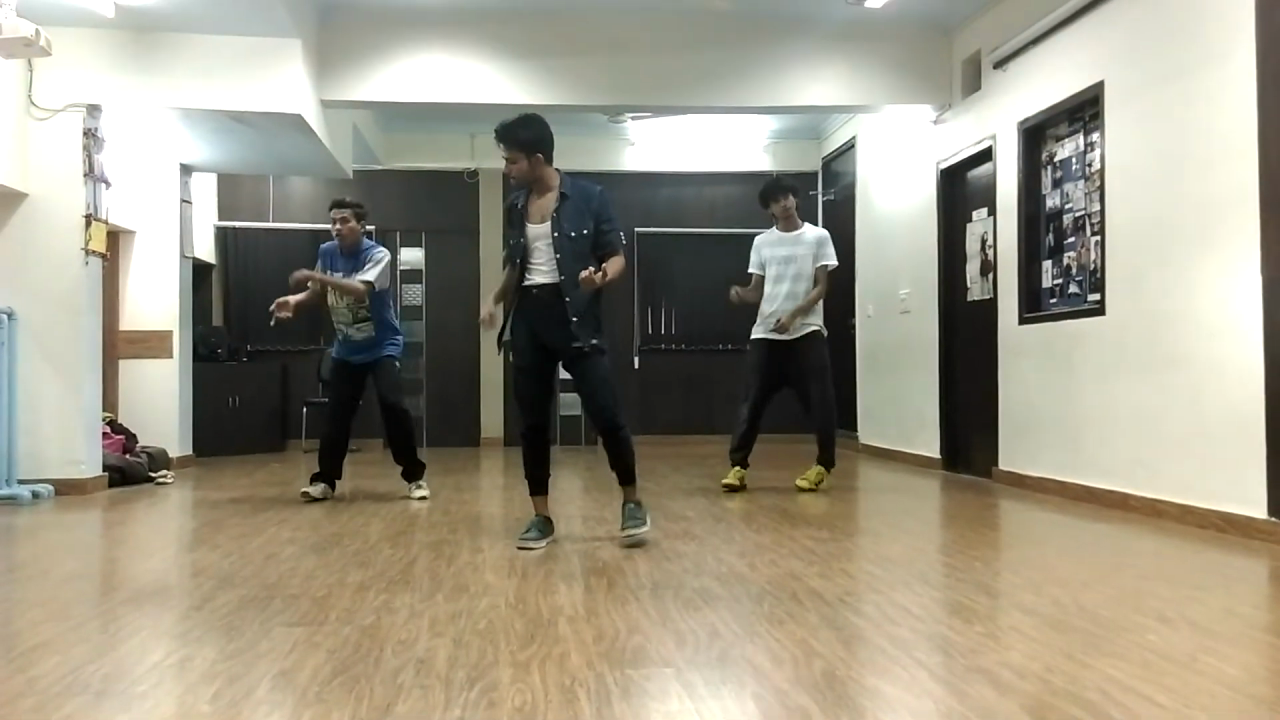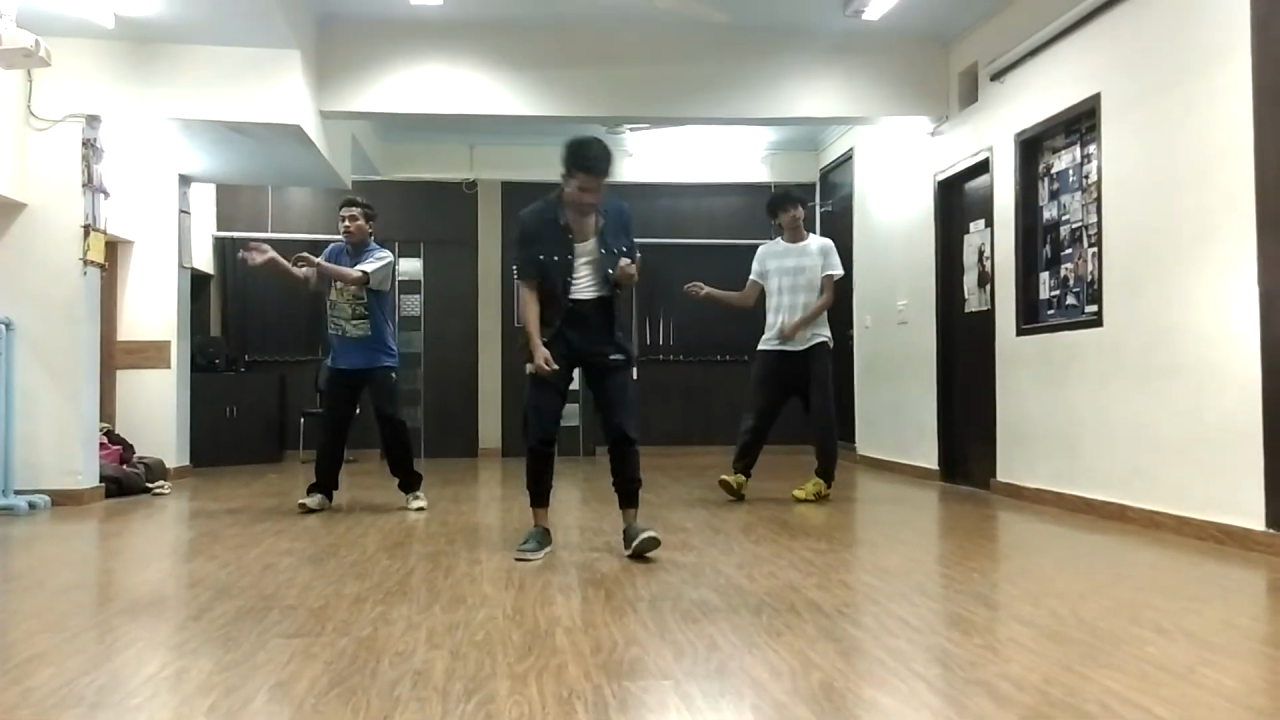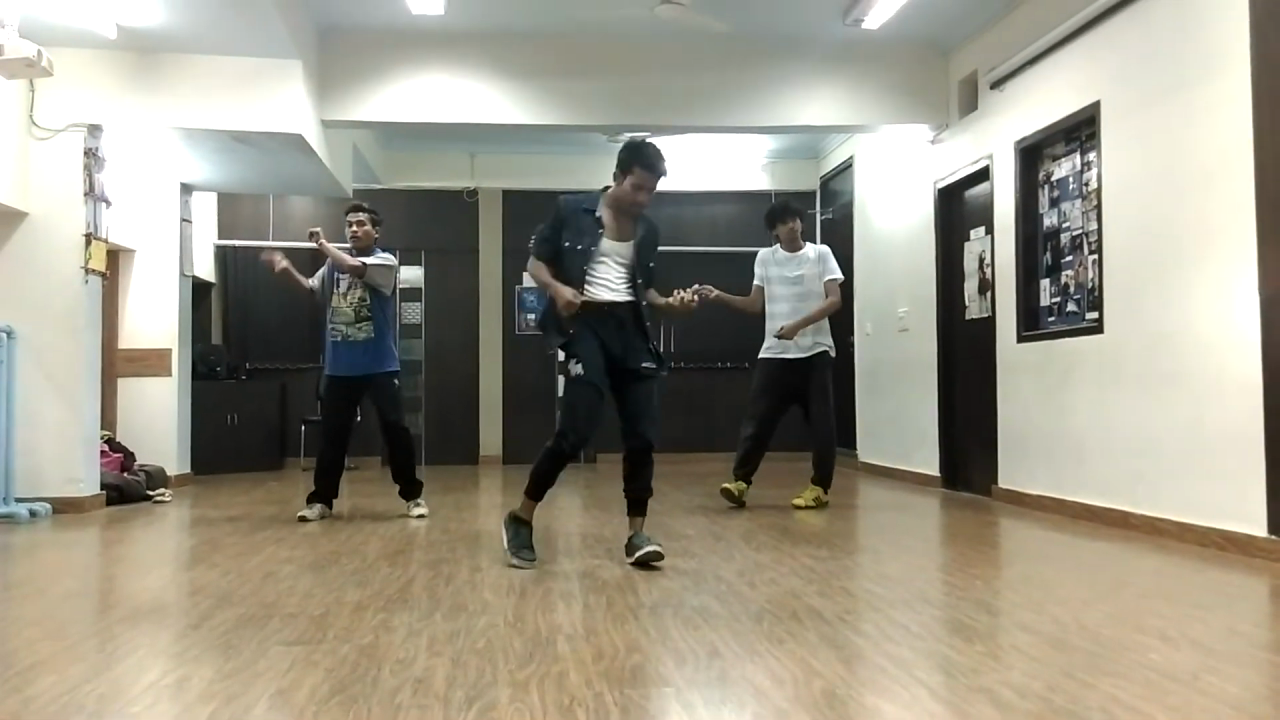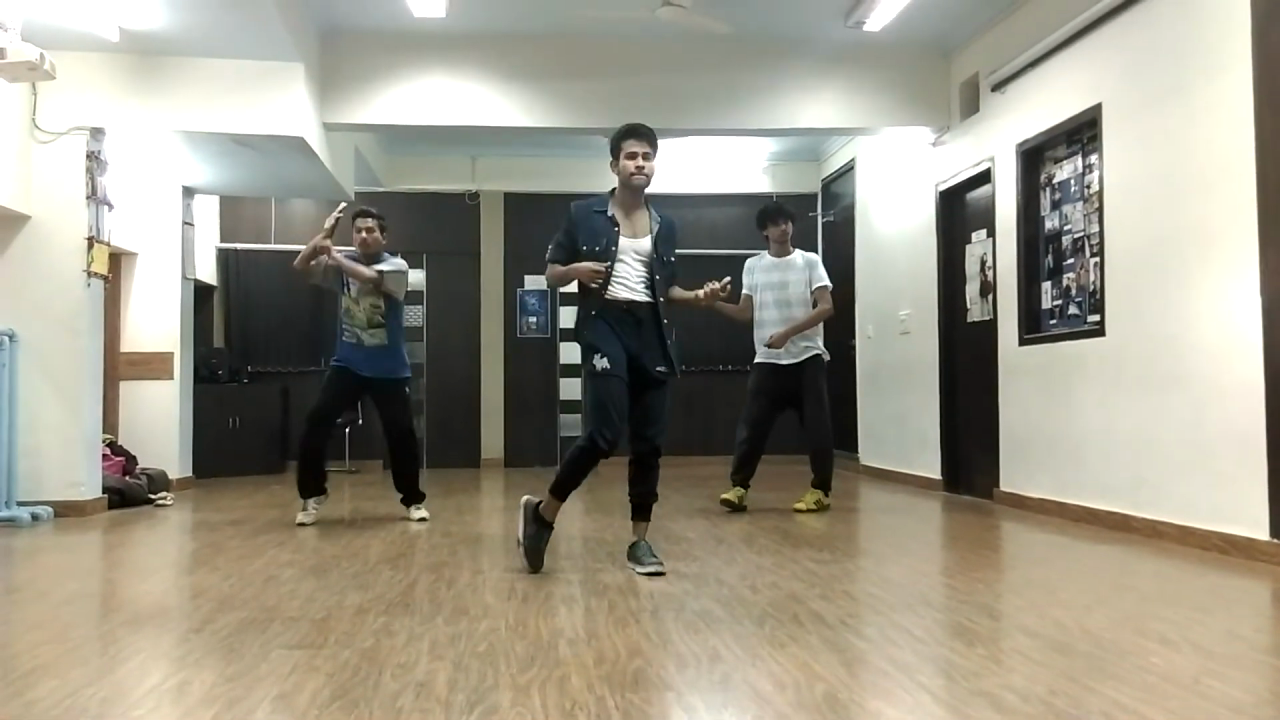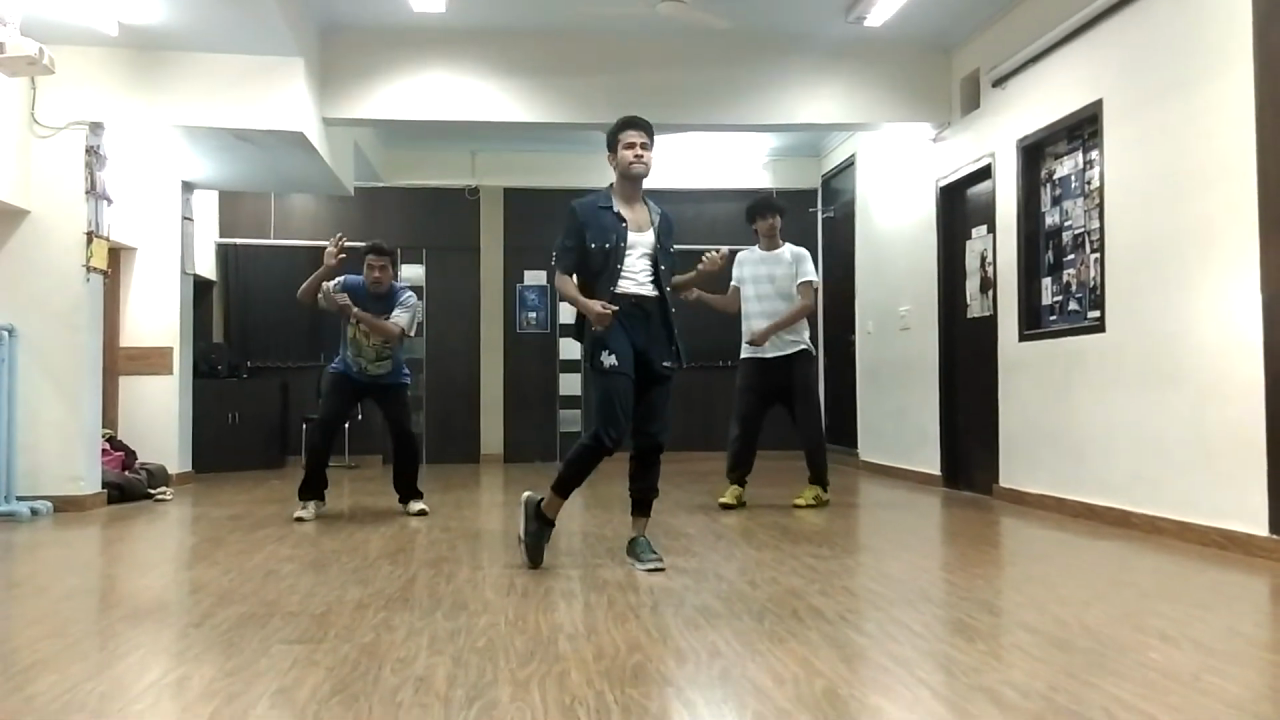
dt=0.4s
person 1, frame 1
left shoulder: (589, 198)
right shoulder: (514, 205)
left elbow: (617, 256)
left wrist: (600, 277)
right wrist: (495, 299)
left hip: (575, 315)
right hip: (529, 316)
left knee: (604, 411)
right knee: (533, 421)
left ankle: (632, 500)
right ankle: (541, 517)
person 1, frame 2
left shoulder: (618, 215)
right shoulder: (535, 220)
right elbow: (527, 289)
left wrist: (627, 275)
right wrist: (536, 346)
left hip: (602, 327)
right hip: (557, 329)
left knee: (621, 429)
right knee: (540, 432)
left ankle: (631, 524)
right ankle: (540, 528)
person 1, frame 3
left shoulder: (648, 229)
right shoulder: (572, 210)
right elbow: (535, 261)
left wrist: (669, 302)
right wrist: (556, 287)
left hip: (632, 330)
right hip: (586, 325)
left knee: (641, 437)
right knee: (574, 433)
left ankle: (637, 534)
right ankle: (521, 518)
person 1, frame 4
left shoulder: (665, 226)
right shoulder: (584, 214)
right elbow: (551, 273)
left wrist: (697, 296)
right wrist: (574, 270)
left hip: (650, 331)
right hip: (604, 325)
left knee: (649, 442)
right knee: (605, 433)
left ankle: (639, 541)
right ankle: (540, 512)
person 1, frame 5
left shoulder: (662, 219)
right shoulder: (587, 211)
right elbow: (562, 276)
left wrist: (698, 274)
right wrist: (584, 305)
left hip: (655, 326)
right hip: (610, 323)
left knee: (651, 437)
right knee: (608, 431)
left ankle: (639, 535)
right ankle: (542, 509)
person 2, frame 1
left shoulder: (818, 237)
right shoulder: (761, 242)
left elbow: (821, 287)
right elbow: (757, 291)
left wrist: (792, 315)
right wrist: (740, 292)
left hip: (806, 332)
right hip: (765, 334)
left knee: (820, 400)
right knee: (752, 402)
left ankle: (824, 464)
right ankle: (738, 467)
person 2, frame 2
left shoulder: (823, 246)
right shoulder: (766, 252)
left elbow: (827, 297)
right elbow: (748, 298)
left wrist: (797, 325)
right wrist: (709, 293)
left hip: (813, 344)
right hip: (773, 345)
left knee: (822, 414)
right knee: (757, 412)
left ankle: (823, 479)
right ankle: (740, 474)
person 2, frame 3
left shoulder: (821, 254)
right shoulder: (765, 258)
left elbow: (835, 300)
right elbow: (756, 303)
left wrist: (797, 325)
right wrist: (718, 296)
left hip: (815, 352)
right hip: (775, 353)
left knee: (821, 422)
right knee: (757, 419)
left ankle: (820, 486)
right ankle: (740, 481)
person 2, frame 4
left shoulder: (810, 261)
right shoulder: (753, 265)
left elbow: (825, 307)
right elbow: (745, 313)
left wrist: (787, 333)
right wrist: (714, 302)
left hip: (807, 357)
right hip: (767, 360)
left knee: (818, 426)
right knee: (751, 425)
left ankle: (820, 490)
right ankle: (739, 487)
person 2, frame 5
left shoulder: (798, 255)
right shoulder: (743, 258)
left elbow: (808, 303)
right elbow: (731, 304)
left wrist: (769, 329)
right wrist: (698, 295)
left hip: (795, 351)
right hip: (755, 355)
left knee: (808, 420)
right knee: (743, 421)
left ankle: (818, 486)
right ankle: (736, 485)
person 3, frame 1
left shoulder: (379, 255)
right shoulder: (326, 252)
left elbow: (361, 289)
right elbow: (317, 291)
left wrist: (318, 276)
right wrist: (294, 299)
left hip: (382, 347)
right hip: (345, 350)
left knee: (392, 405)
right knee: (337, 413)
left ankle: (414, 476)
right ankle: (325, 480)
person 3, frame 2
left shoulder: (382, 258)
right shoulder: (334, 252)
left elbow: (355, 278)
right elbow: (306, 278)
left wrist: (317, 262)
right wrist: (273, 258)
left hip: (378, 358)
right hip: (340, 359)
left knee: (390, 420)
right knee: (332, 424)
left ankle: (412, 488)
right ankle: (321, 491)
person 3, frame 3
left shoulder: (385, 262)
right shoulder: (334, 260)
left elbow: (352, 267)
right elbow: (313, 290)
left wrist: (323, 244)
right wrist: (287, 268)
left hip: (380, 365)
right hip: (339, 366)
left knee: (395, 428)
right knee: (333, 433)
left ankle: (413, 495)
right ankle: (322, 500)
person 3, frame 4
left shoulder: (396, 267)
right shoulder: (345, 260)
left elbow: (370, 279)
right elbow: (300, 266)
left wrist: (334, 256)
right wrist: (325, 235)
left hip: (389, 368)
right hip: (347, 362)
left knee: (401, 433)
right knee: (317, 418)
left ankle: (413, 500)
right ankle: (312, 495)
person 3, frame 5
left shoulder: (406, 298)
right shoulder: (348, 285)
left elbow: (392, 333)
right elbow: (304, 296)
left wrist: (355, 311)
right wrist: (326, 269)
left hip: (390, 378)
right hip: (347, 373)
left knee: (403, 432)
right knee: (323, 426)
left ankle: (410, 496)
right ankle: (312, 497)
